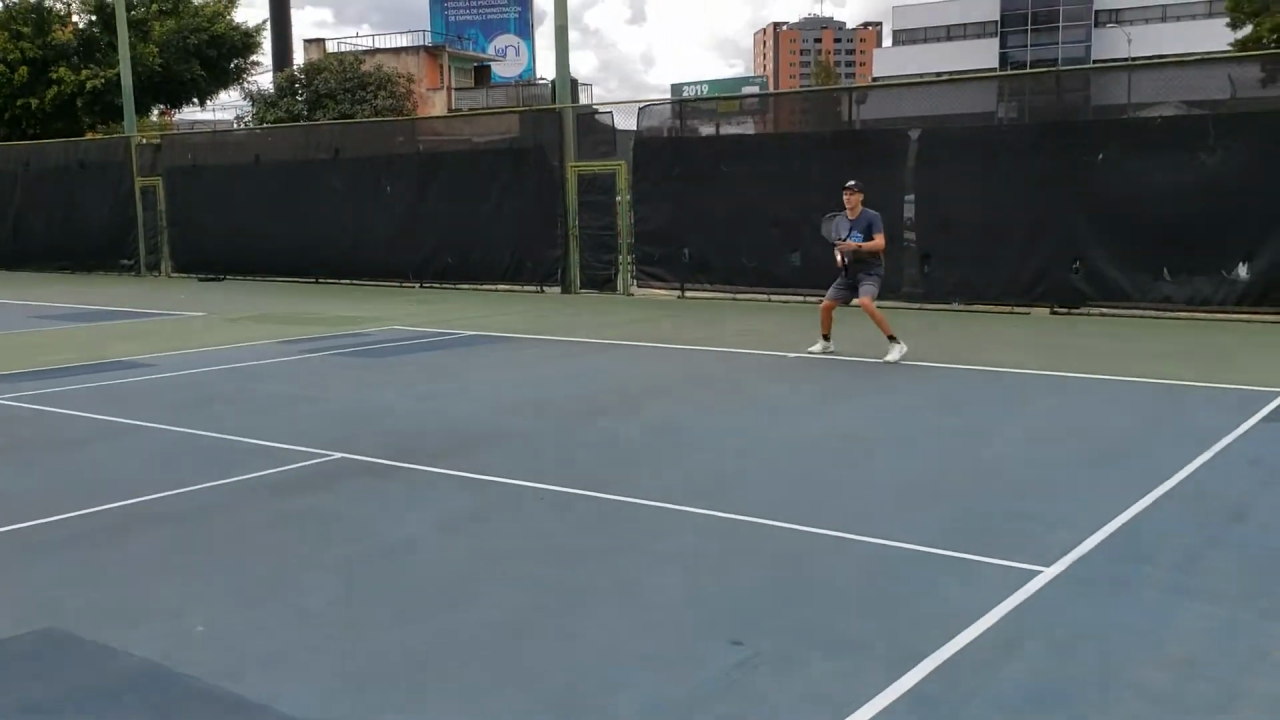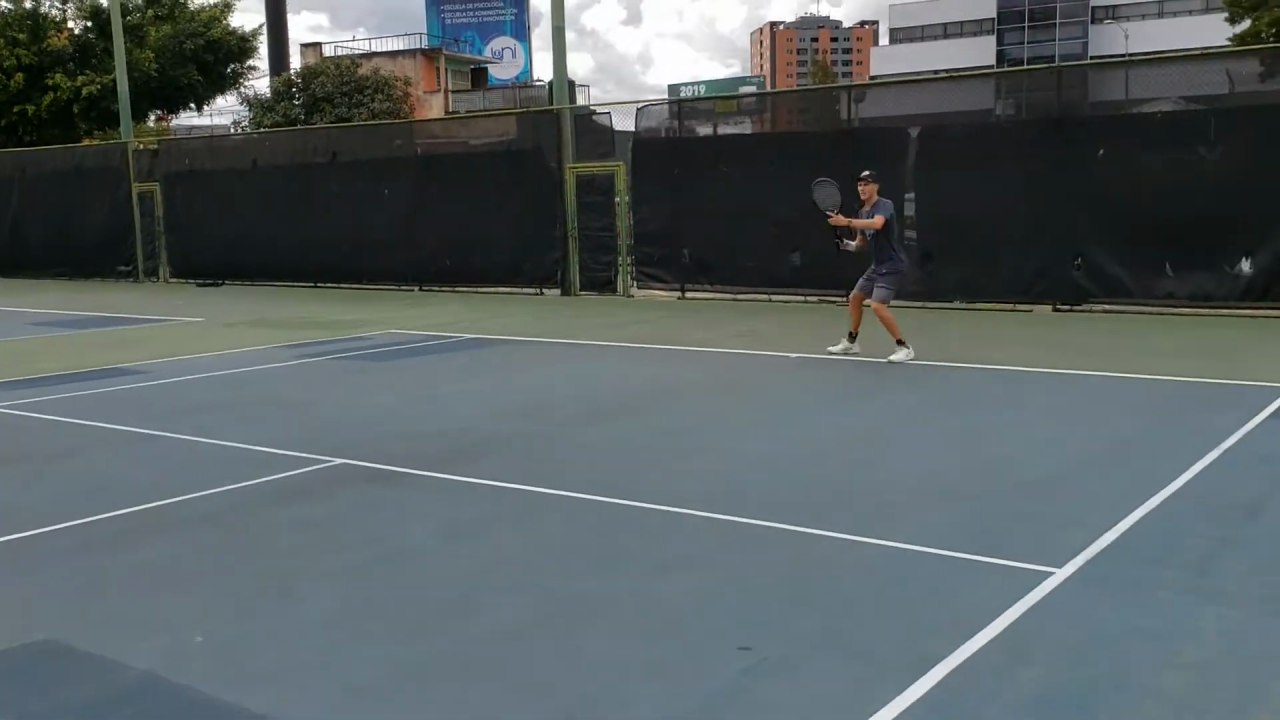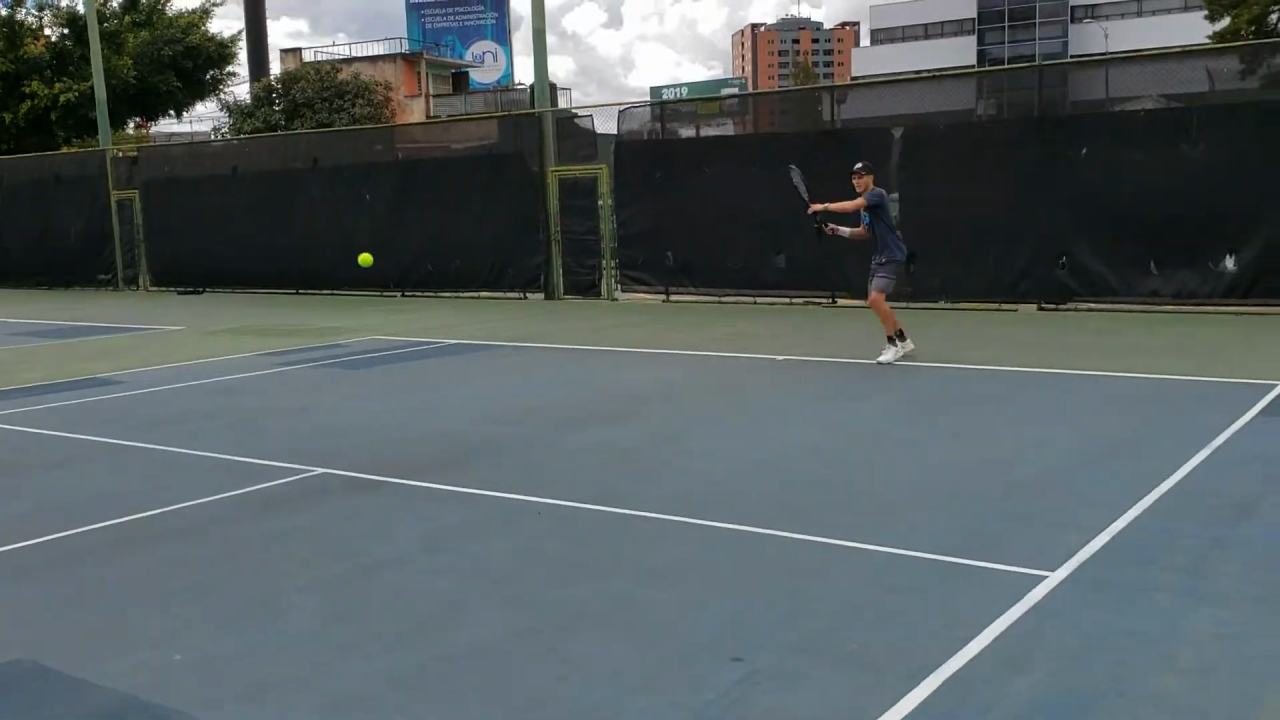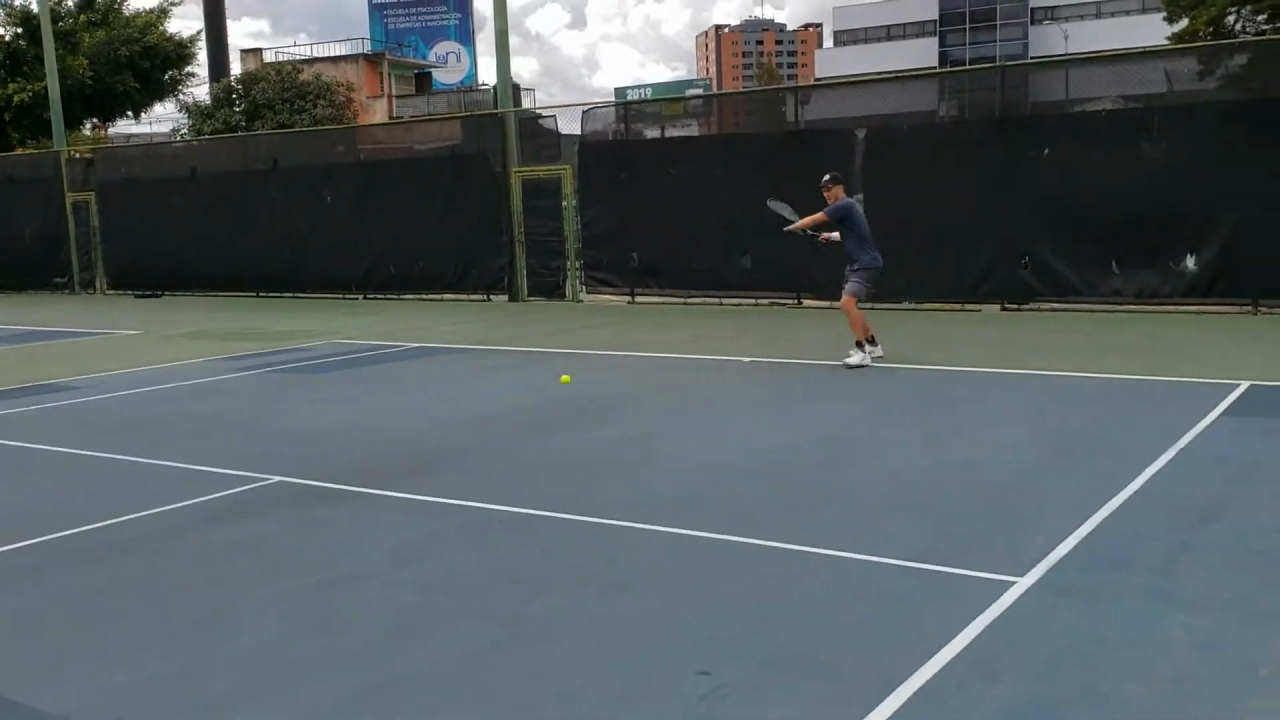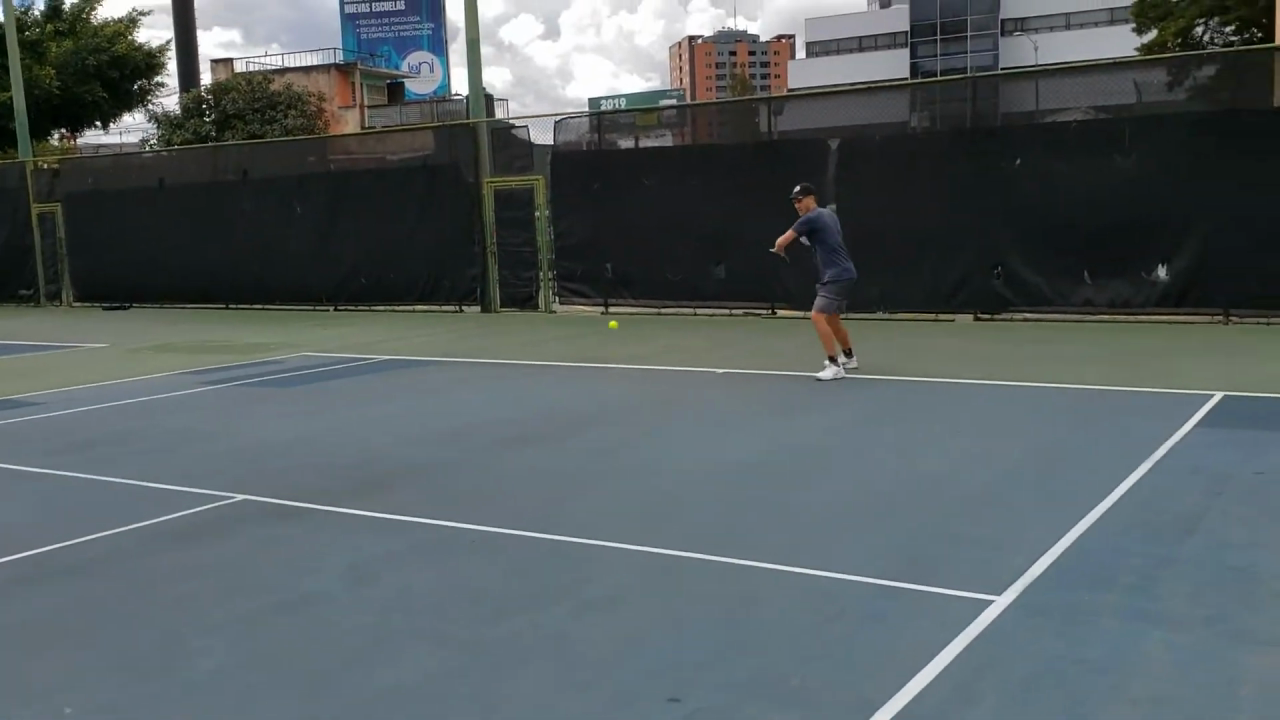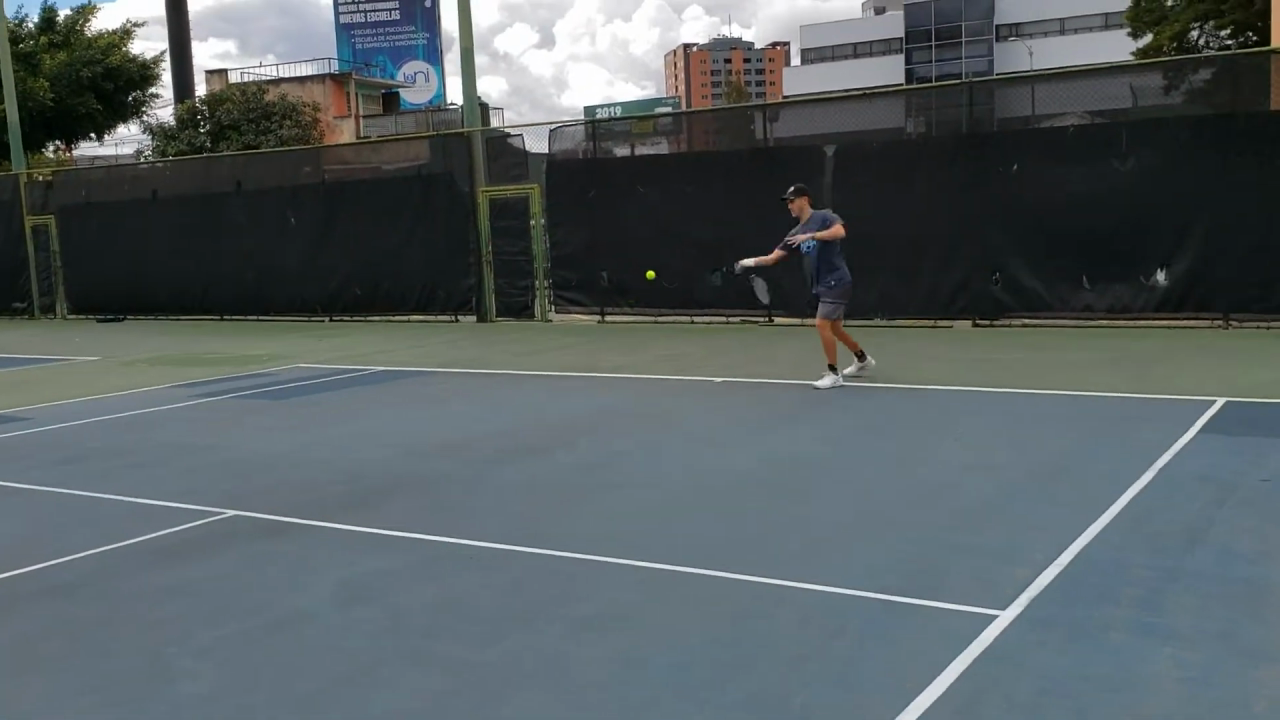
dt=0.2s
person 1, frame 1
left shoulder: (872, 217)
right shoulder: (838, 221)
left elbow: (880, 244)
left wrist: (856, 246)
right wrist: (840, 256)
left hip: (870, 272)
right hip: (849, 273)
left knee: (866, 304)
right knee: (825, 306)
left ankle: (896, 344)
right ankle: (825, 342)
person 1, frame 2
left shoulder: (885, 205)
right shoulder: (862, 212)
left elbow: (876, 224)
right elbow: (861, 242)
left wrist: (846, 222)
right wrist: (849, 244)
left hip: (892, 266)
right hip: (877, 266)
left knee: (878, 306)
right knee: (855, 298)
left ankle: (904, 348)
right ankle: (850, 342)
person 1, frame 3
left shoulder: (877, 194)
right shoulder: (863, 201)
left elbow: (851, 206)
right elbow: (864, 232)
left wrist: (824, 207)
right wrist: (839, 230)
left hip: (892, 257)
right hip: (880, 257)
left knee: (877, 298)
right knee: (873, 302)
left ankle: (894, 346)
right ankle: (903, 341)
person 1, frame 4
left shoulder: (844, 205)
right shoulder: (844, 207)
left elbow: (812, 220)
left wrist: (793, 227)
right wrist: (831, 236)
left hip: (867, 264)
right hip: (858, 264)
left knee: (847, 303)
right knee: (850, 306)
left ankle: (861, 352)
right ankle: (873, 346)
person 1, frame 5
left shoulder: (810, 218)
right shoulder: (828, 215)
left elbow: (784, 240)
left wrist: (778, 249)
right wrist: (812, 242)
left hip: (837, 277)
right hip: (841, 275)
left knee: (817, 317)
right knee: (832, 319)
left ankle: (835, 366)
right ankle: (849, 357)
person 1, frame 6
left shoulder: (824, 216)
right shoulder: (796, 233)
left elbow: (840, 233)
right elbow: (774, 257)
left wrist: (811, 235)
right wrist: (750, 262)
left hip: (837, 281)
right hip: (823, 284)
left knee: (822, 325)
right knee: (834, 328)
left ankle: (833, 374)
right ankle: (862, 360)
